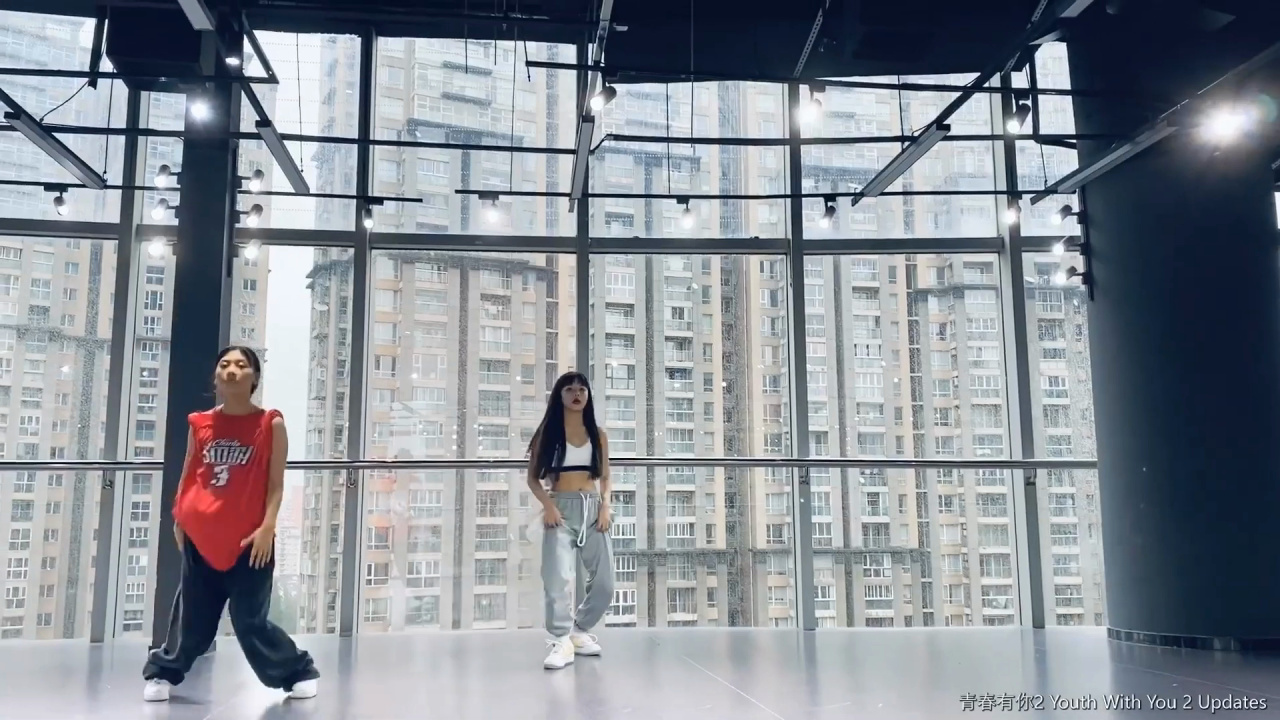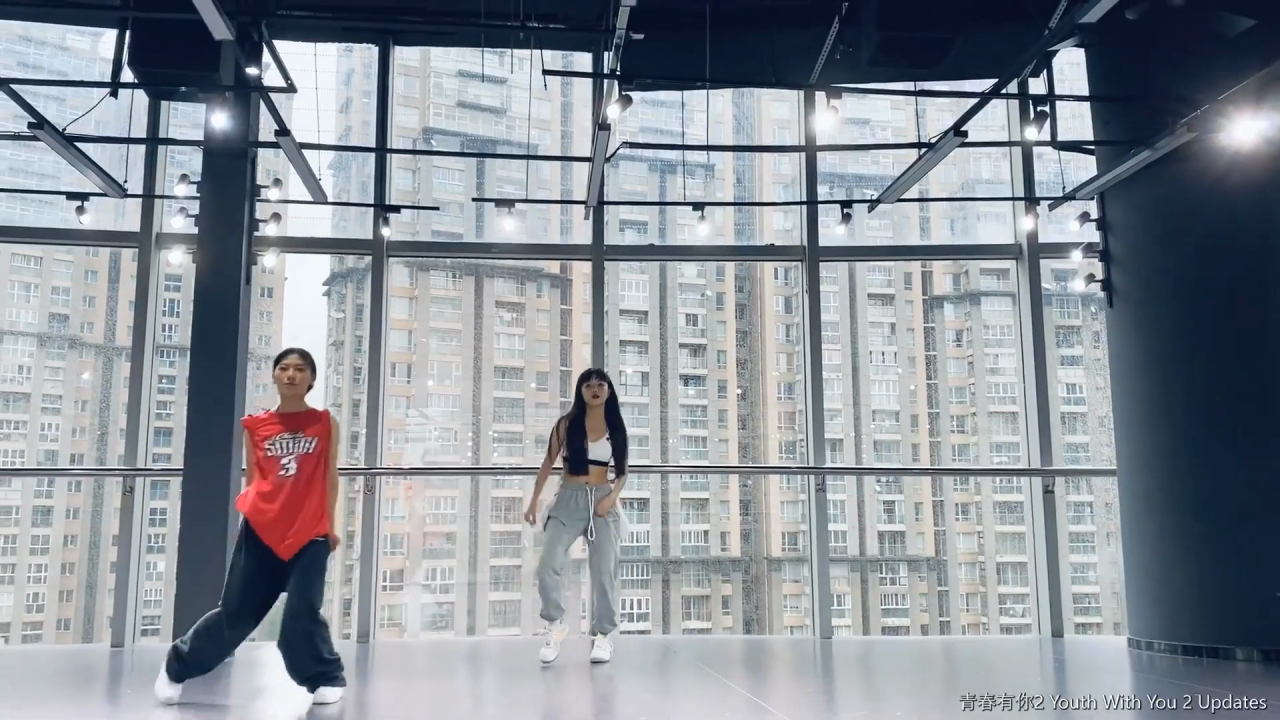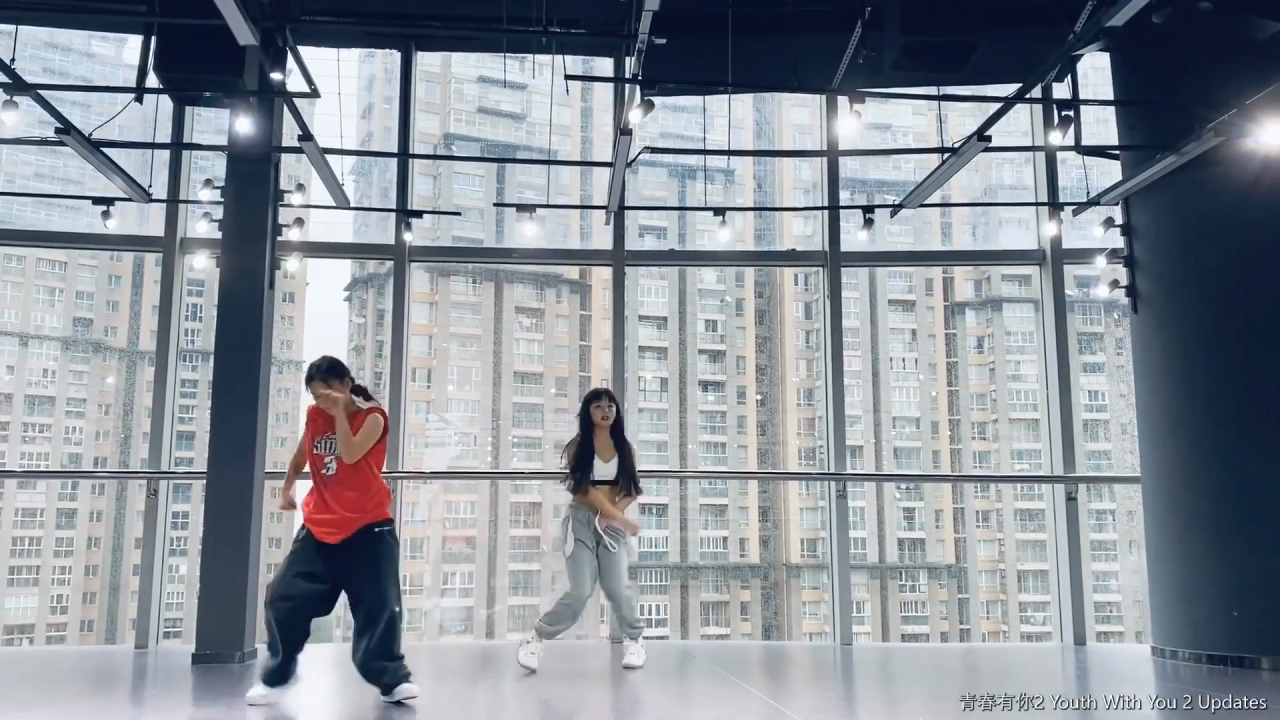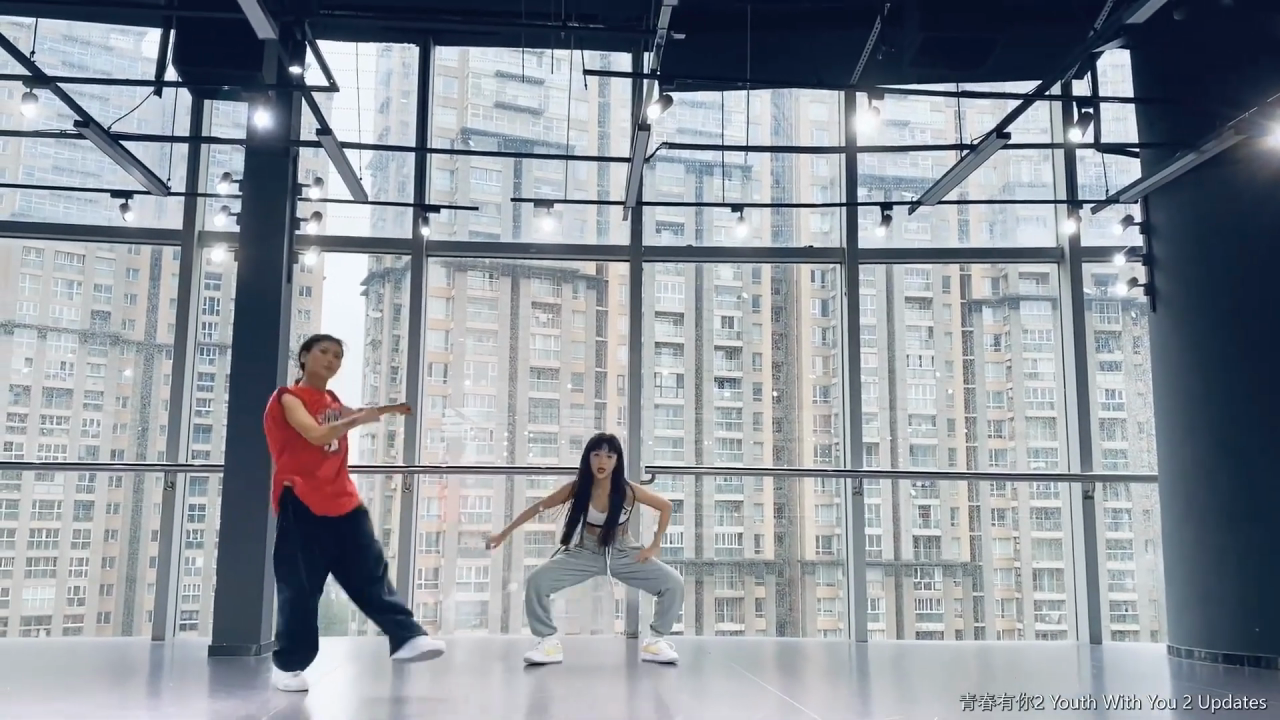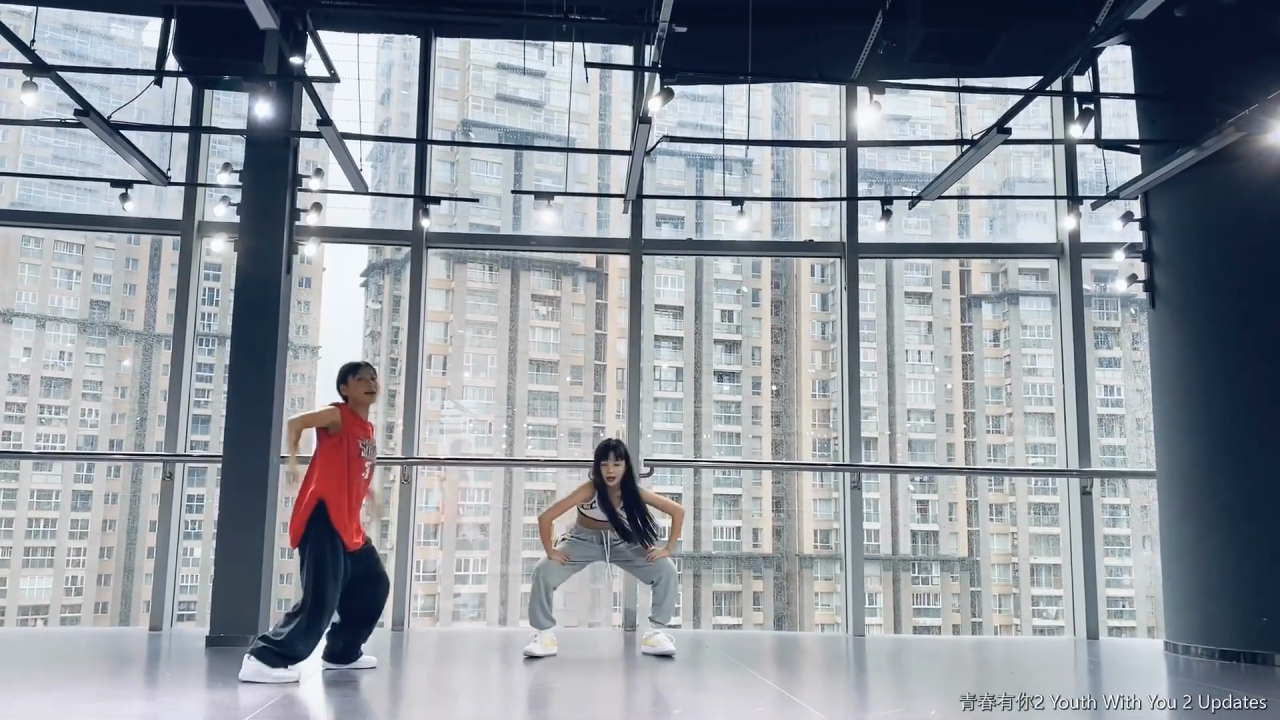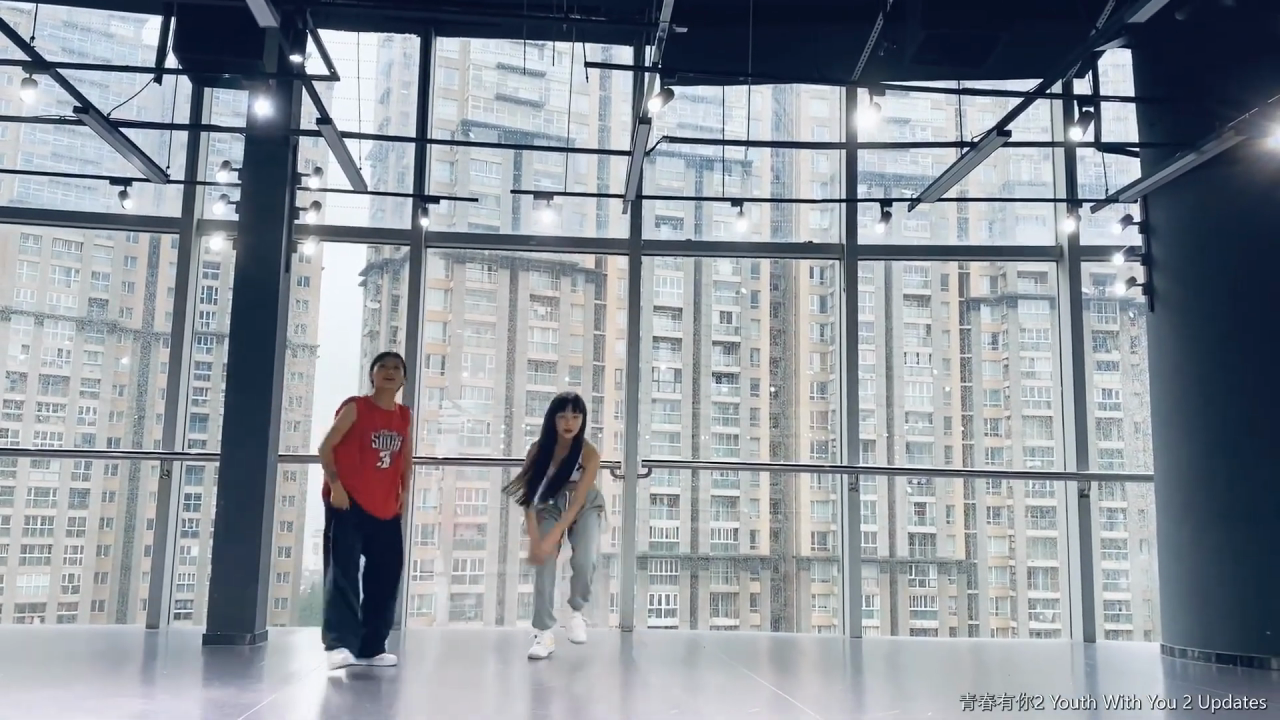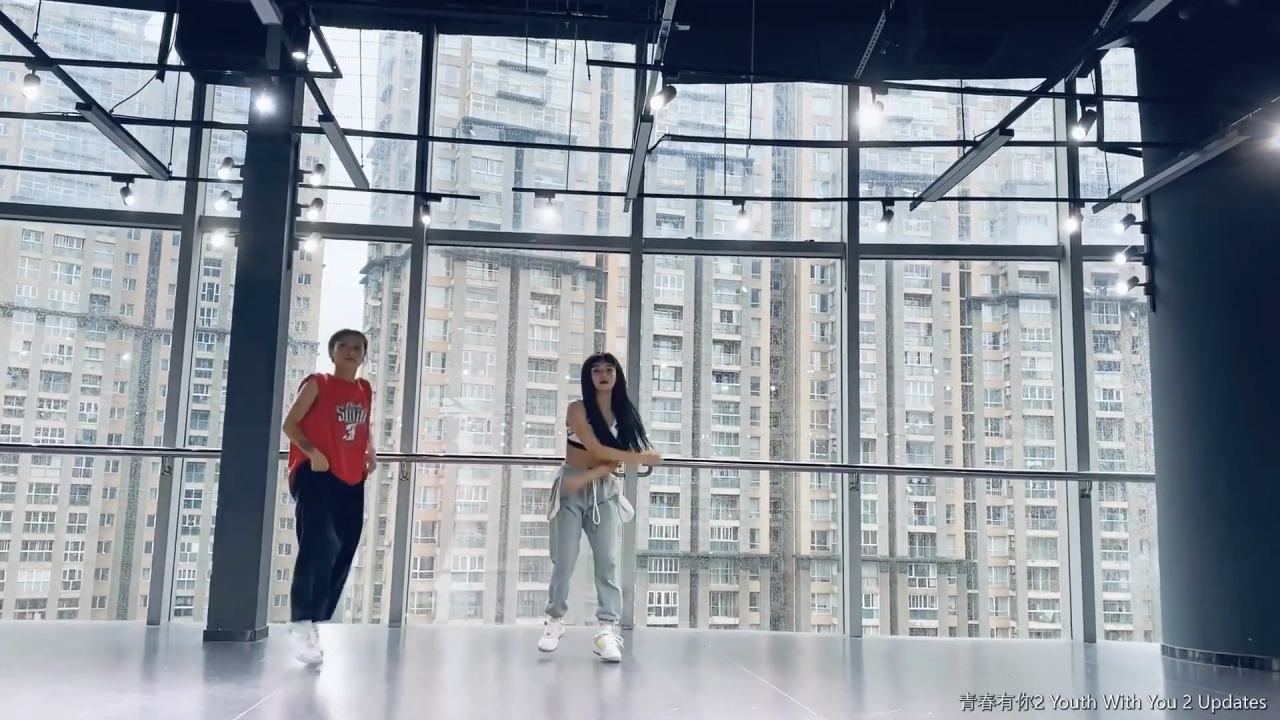
dt=0.7s
person 1, frame 1
left shoulder: (271, 424)
right shoulder: (198, 423)
left elbow: (274, 479)
right elbow: (187, 475)
left wrist: (264, 531)
right wrist: (178, 520)
left hip: (248, 540)
right hip: (201, 538)
left knee: (251, 624)
right knee: (193, 623)
left ankle: (299, 674)
right ankle: (161, 674)
person 1, frame 2
left shoulder: (325, 423)
right shoulder: (254, 425)
left elbow: (329, 475)
right elbow: (253, 477)
left wrist: (332, 527)
right wrist: (258, 511)
left hip: (308, 535)
right hip: (259, 531)
left knee: (303, 613)
right knee: (235, 612)
left ankle: (326, 679)
right ankle: (176, 670)
person 1, frame 3
left shoulder: (373, 418)
right shoulder: (317, 414)
left elbow: (349, 453)
right elbow: (301, 454)
left wrist: (339, 410)
right wrist: (287, 488)
left hip: (368, 526)
right hip: (320, 528)
left knee: (378, 603)
right knee: (284, 597)
left ankle: (392, 680)
right ankle: (276, 676)
person 1, frame 4
left shoulder: (330, 398)
right shoulder: (289, 398)
left elbow: (354, 417)
right elbow: (315, 434)
left wrist: (387, 409)
right wrist: (359, 418)
left hip: (342, 499)
right hip: (302, 501)
left knee: (370, 568)
right knee: (301, 584)
left ankle: (406, 637)
right ankle: (289, 664)
person 1, frame 5
left shoulder: (365, 427)
right shoulder: (339, 416)
right elbow: (293, 425)
left wrist: (367, 494)
right wrist: (289, 449)
left hip: (344, 521)
right hip: (324, 514)
left knee: (375, 587)
right knee: (321, 599)
left ankle: (344, 652)
right ankle: (264, 659)
person 1, frame 6
left shoulder: (404, 416)
right shoulder: (355, 408)
right elbow: (326, 447)
left wrist: (405, 493)
right wrist: (335, 485)
left hip: (386, 509)
right hip: (349, 504)
left knee: (387, 578)
right knee: (343, 570)
left ankle: (369, 647)
right ankle: (339, 644)
person 1, frame 7
left shoulder: (364, 392)
right shoulder: (316, 385)
right elbow: (290, 423)
left wrist: (369, 454)
right wrist: (311, 451)
left hip: (350, 482)
right hip: (316, 477)
left knee: (341, 554)
right knee: (321, 547)
left ankle: (308, 622)
right ankle: (304, 626)
person 2, frame 1
left shoulder: (596, 433)
right shoulder: (547, 431)
left elbow: (604, 475)
right elbow: (532, 475)
left wrist: (605, 506)
right wrist: (546, 506)
left hip: (591, 509)
right hip: (560, 509)
left knee: (604, 584)
right knee: (558, 577)
left ankle: (579, 631)
right ankle: (560, 642)
person 2, frame 2
left shoulder: (615, 427)
right shoulder: (566, 424)
left elbow: (622, 472)
right elbow: (548, 462)
left wrist: (613, 496)
right wrist: (534, 500)
left hip: (602, 503)
right hip: (568, 500)
left knee: (604, 573)
right knee: (548, 565)
left ankle: (602, 636)
right ankle: (554, 625)
person 2, frame 3
left shoulder: (624, 447)
right shoulder: (577, 446)
left elbow: (631, 490)
right elbow: (586, 488)
left wrist: (615, 516)
right wrist: (619, 516)
left hip: (610, 525)
right hip: (579, 522)
left knee: (618, 589)
right knee: (581, 591)
left ankle: (633, 641)
right ankle: (537, 640)
person 2, frame 4
left shoulder: (627, 490)
right shoulder: (577, 487)
left elbow: (666, 507)
right elbow: (539, 508)
left wrist: (655, 545)
right wrist: (504, 533)
left hip: (623, 552)
right hip: (586, 551)
left knee: (673, 584)
right knee: (537, 582)
left ankle: (656, 641)
right ankle: (548, 642)
person 2, frame 5
left shoulder: (633, 490)
right shoulder: (588, 490)
left elbow: (678, 511)
right elbow: (545, 519)
left wrist: (667, 547)
right wrist: (551, 551)
left hip: (621, 541)
right hip: (584, 541)
left knee: (666, 570)
right knee: (544, 572)
left ankle: (656, 633)
right ankle: (544, 635)
person 2, frame 6
left shoulder: (589, 453)
right shoulder: (540, 448)
left elbow: (576, 503)
right elbow: (527, 497)
left wrist: (552, 538)
right wrist: (534, 540)
left hip: (585, 504)
right hip: (550, 504)
left knee: (584, 562)
right knee: (544, 566)
left ankle: (576, 610)
right ankle: (544, 632)
person 2, frame 7
left shoulder: (623, 414)
right shoulder: (577, 410)
left elbow: (616, 461)
right elbow: (597, 450)
left wrist: (586, 476)
right wrist: (641, 456)
left hip: (604, 490)
right hip: (570, 489)
left knee: (608, 561)
right knee: (564, 561)
left ankle: (607, 632)
right ankle: (554, 622)
